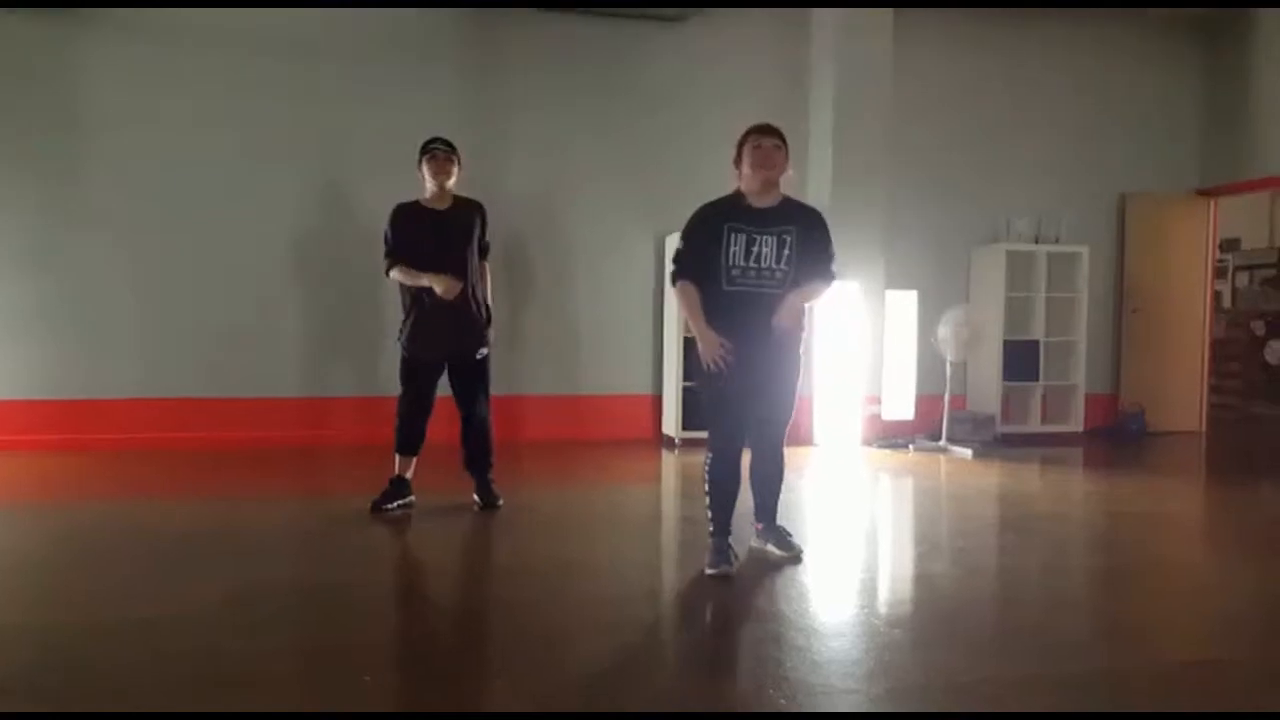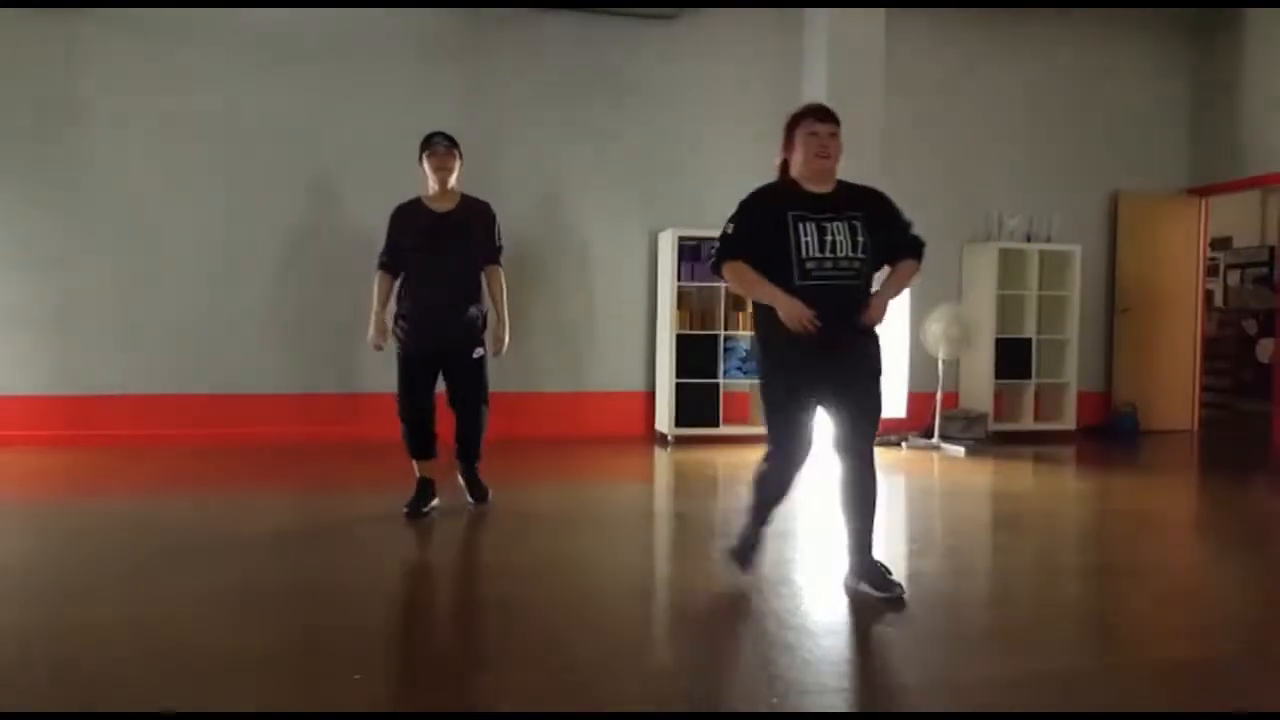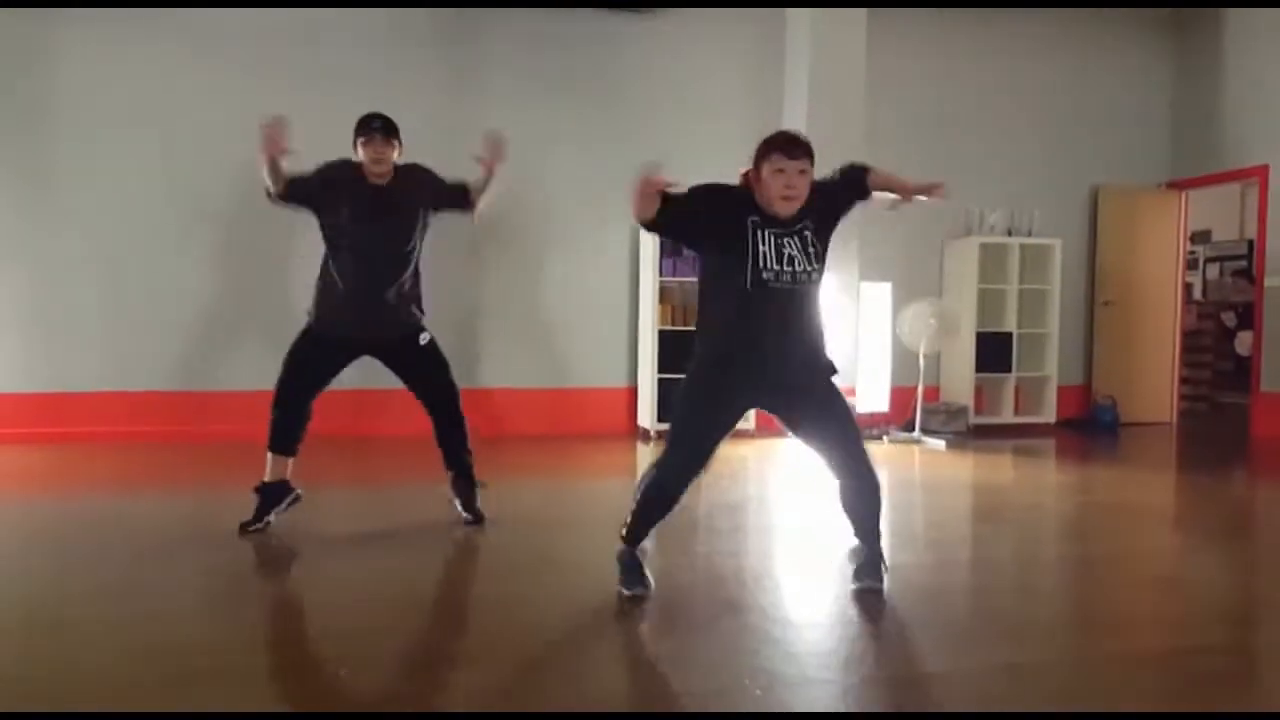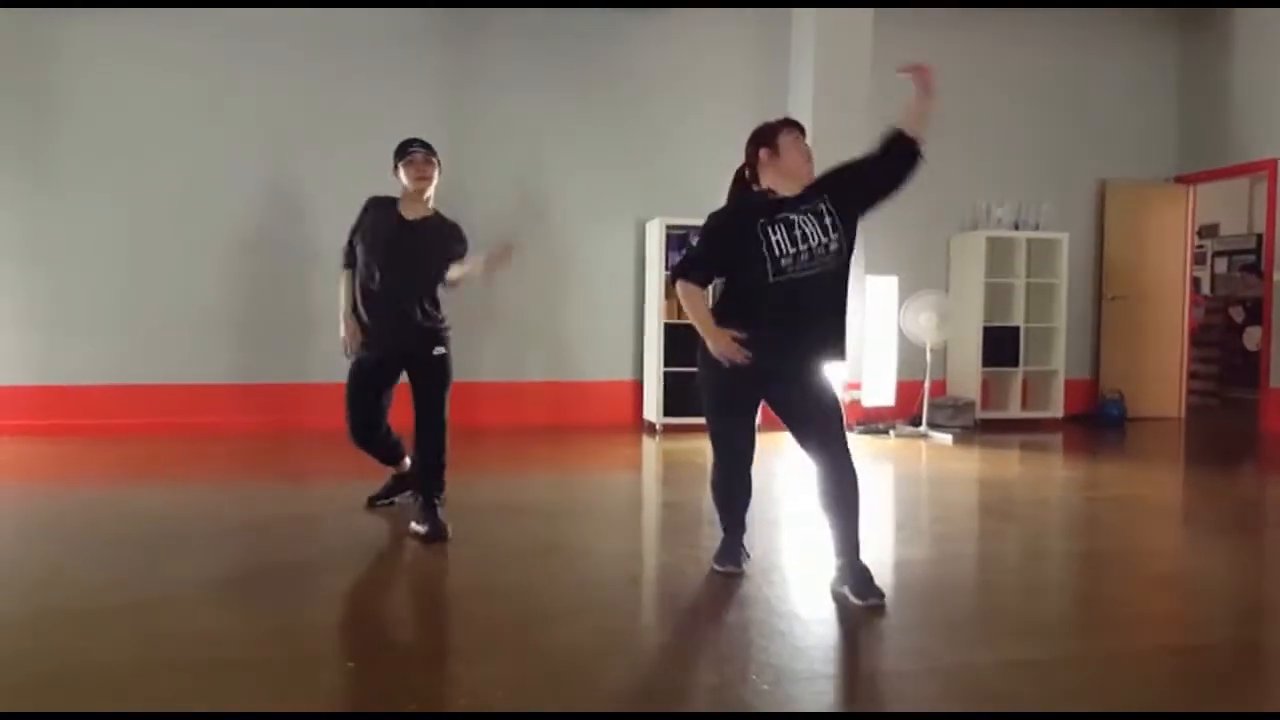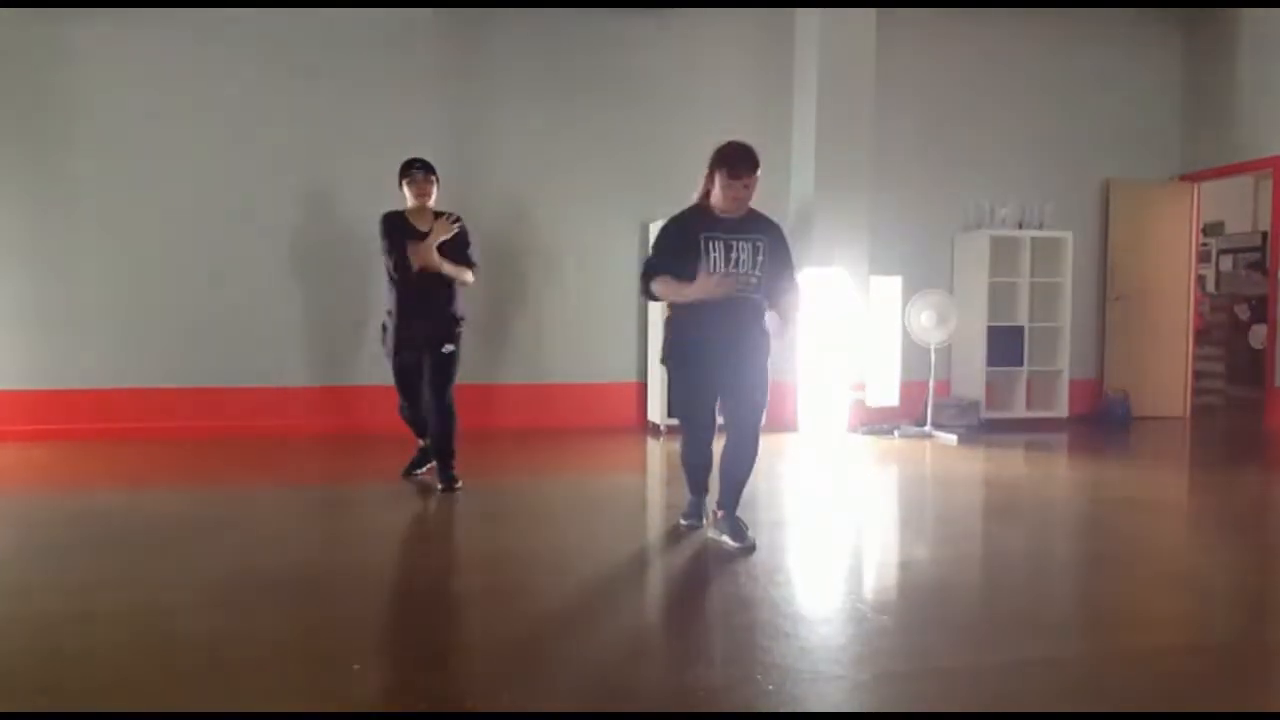
dt=1s
person 1, frame 1
left shoulder: (806, 220)
right shoulder: (712, 217)
left elbow: (823, 276)
right elbow: (684, 278)
left wrist: (795, 300)
right wrist: (702, 332)
left hip: (779, 349)
right hip: (723, 349)
left knee: (770, 441)
right knee: (724, 444)
left ankle: (767, 524)
right ankle: (720, 540)
person 1, frame 2
left shoulder: (870, 203)
right shoulder: (765, 204)
left elbow: (910, 254)
right elbow: (728, 263)
left wrist: (884, 295)
right wrist: (778, 299)
left hip: (854, 350)
right hip: (787, 352)
left knee: (858, 455)
right knee: (788, 451)
left ankle: (862, 562)
right ankle: (753, 529)
person 1, frame 3
left shoulder: (818, 209)
right shoulder: (723, 207)
left elbow: (855, 179)
right elbow: (660, 215)
left wrist: (903, 188)
right wrist: (647, 196)
left hip: (798, 367)
right hip: (725, 366)
left knee: (852, 461)
right knee: (680, 460)
left ankle: (870, 549)
right ankle: (630, 548)
person 1, frame 4
left shoulder: (835, 195)
right shoulder: (735, 219)
left elbow: (897, 155)
right elbow: (689, 278)
left wrist: (923, 97)
right wrist: (709, 333)
left hip: (800, 361)
right hip: (733, 356)
left knee: (833, 455)
right knee: (733, 457)
left ankle: (849, 564)
right ankle: (732, 540)
person 1, frame 5
left shoulder: (766, 231)
right shoulder: (682, 227)
left elbow: (785, 288)
right elbow: (652, 282)
left wrist: (787, 313)
right wrist: (693, 289)
left hip: (746, 349)
right hip: (690, 350)
left knee: (745, 434)
right knee: (697, 433)
left ankle: (726, 512)
right ankle: (696, 499)
person 2, frame 1
left shoulder: (474, 211)
right shoulder: (403, 215)
right elbow: (394, 269)
left wrist: (486, 310)
right wrist: (431, 281)
left hip: (470, 326)
right hip: (422, 328)
left knee: (476, 407)
right knee: (412, 405)
left ankle: (483, 481)
right ankle: (401, 483)
person 2, frame 2
left shoulder: (480, 213)
right shoulder: (405, 215)
left elbow: (492, 268)
right elbow: (387, 270)
left wrist: (501, 320)
right wrist: (377, 319)
left hip: (466, 329)
right hip: (415, 330)
left knee: (472, 403)
right knee: (413, 407)
left ankle: (469, 468)
right ankle: (425, 484)
person 2, frame 3
left shoulder: (418, 181)
right shoulder: (336, 179)
left elbow: (468, 200)
right elbow: (281, 190)
left wrist: (489, 171)
right wrist: (271, 156)
left hip: (399, 319)
right hip: (337, 318)
left knee: (442, 394)
right knee: (292, 390)
left ankle: (464, 484)
right ankle: (276, 486)
person 2, frame 4
left shoulder: (448, 231)
right shoulder: (375, 211)
left elbow: (451, 273)
right elbow: (352, 264)
left wrist: (480, 266)
right wrist: (348, 318)
left hip: (426, 335)
right hip: (377, 340)
left knee: (430, 416)
right knee: (363, 425)
left ankle: (428, 505)
right ankle: (403, 472)
person 2, frame 5
left shoulder: (453, 226)
right shoulder: (391, 223)
left elbow: (469, 275)
right elbow: (401, 268)
left wrist: (439, 262)
right wrist: (433, 239)
left hip: (443, 327)
right hip: (402, 329)
left knee: (440, 397)
right knee: (411, 401)
left ankle: (446, 464)
right ankle: (426, 447)
